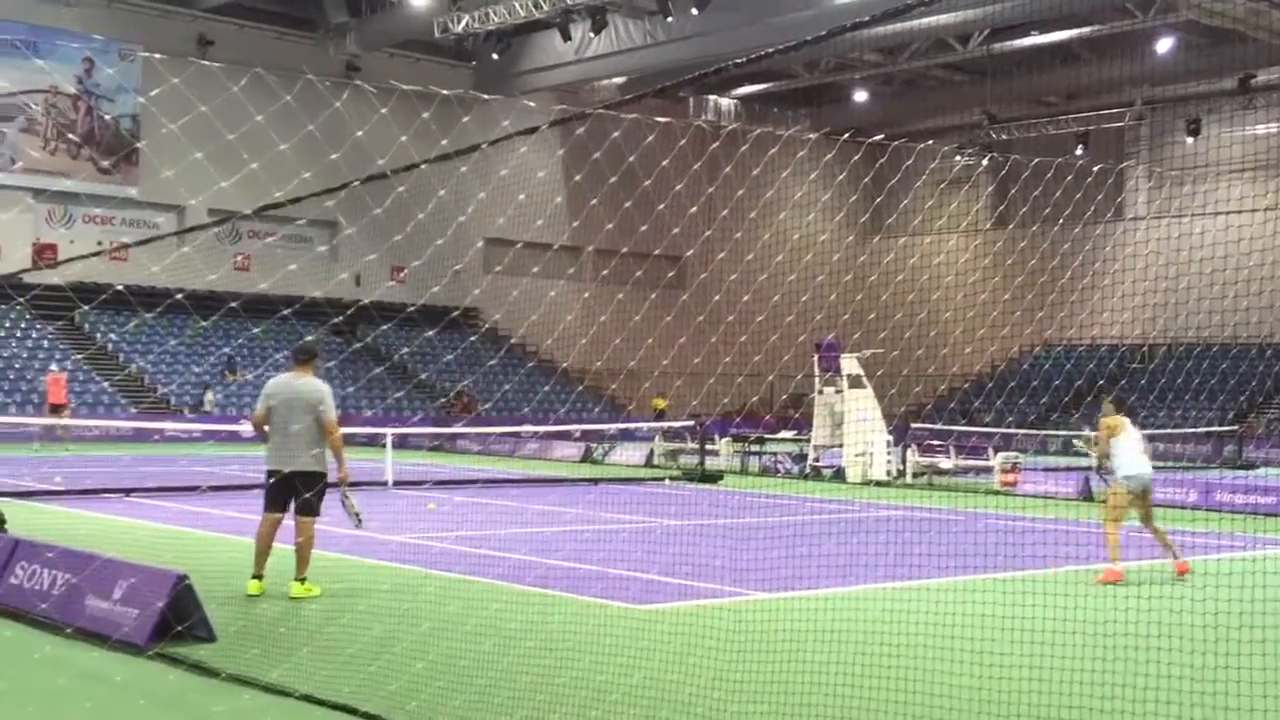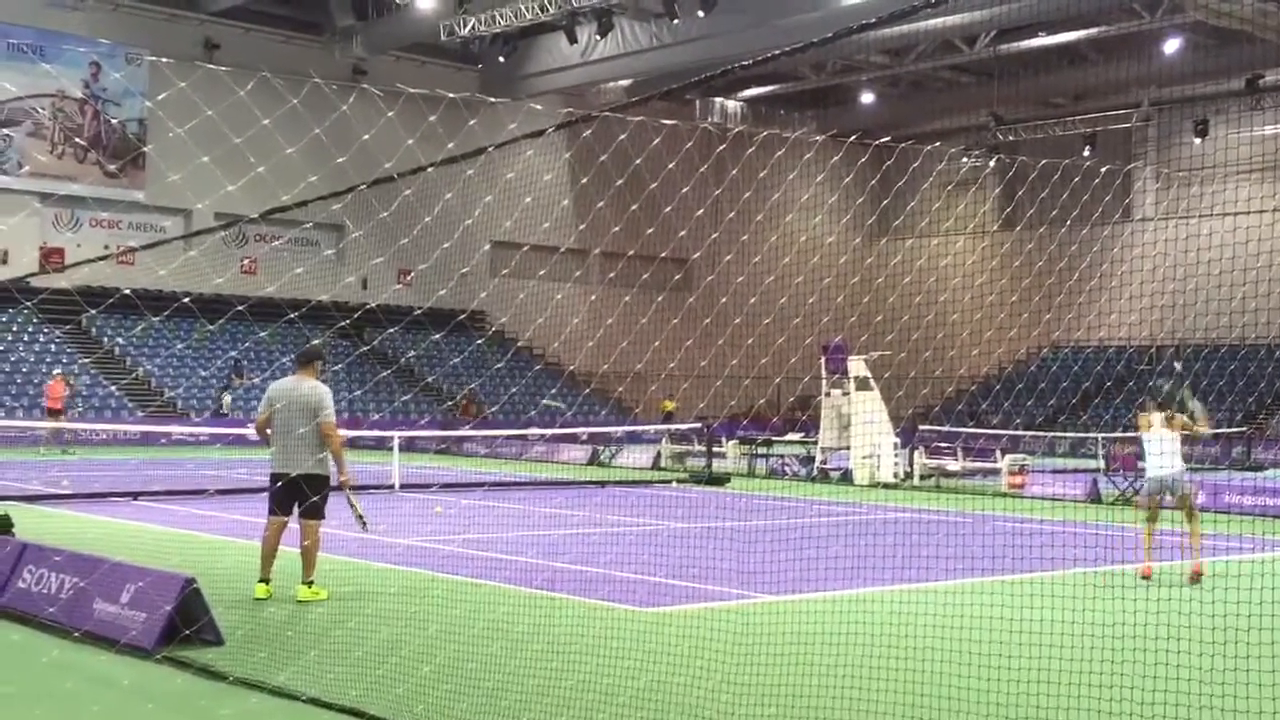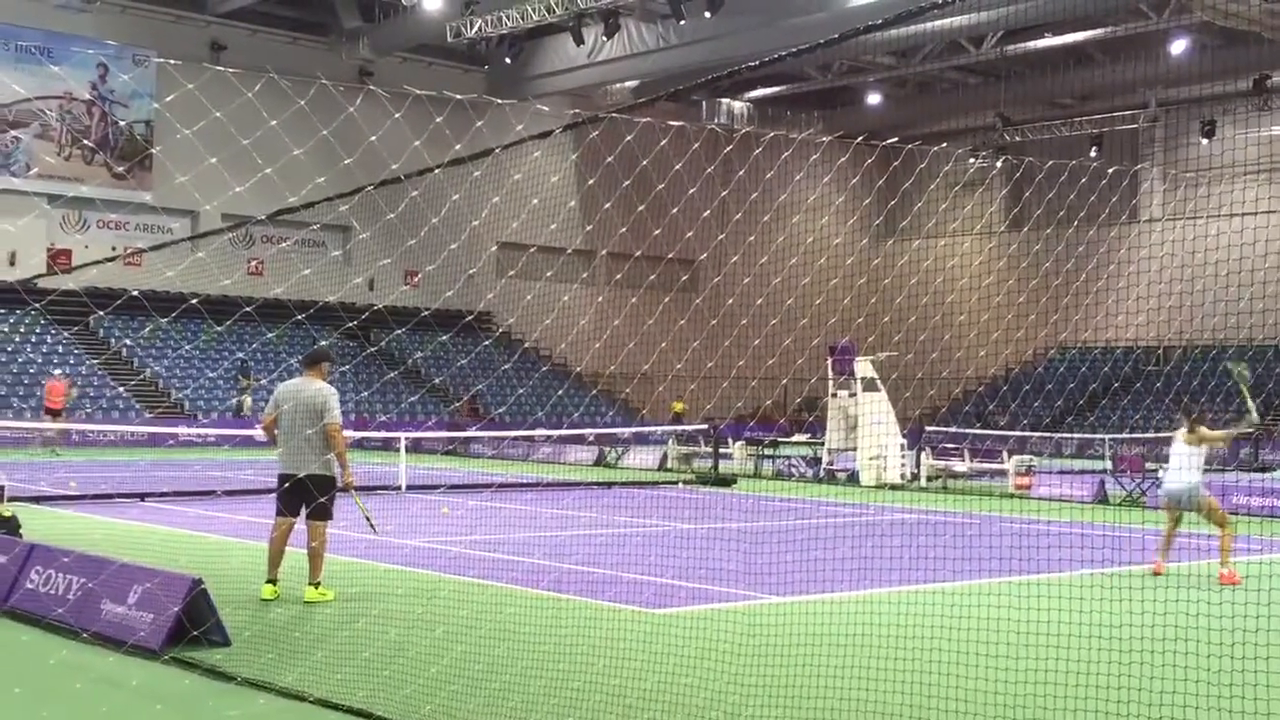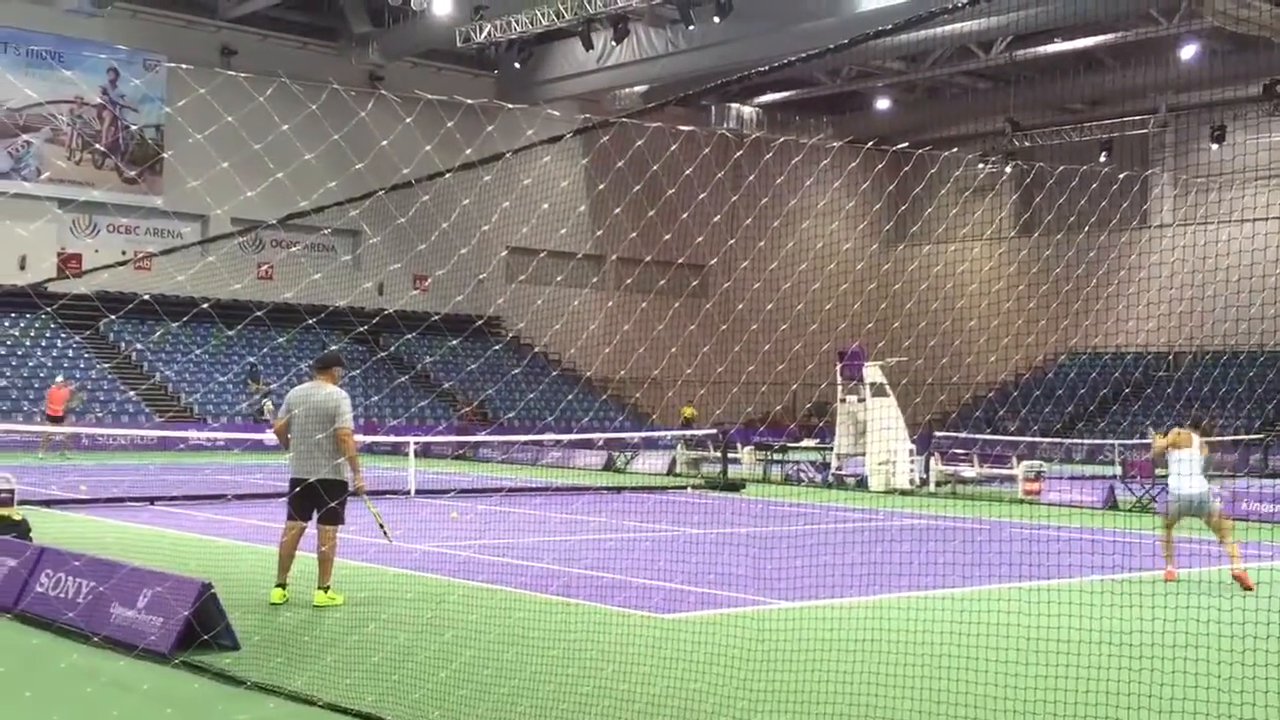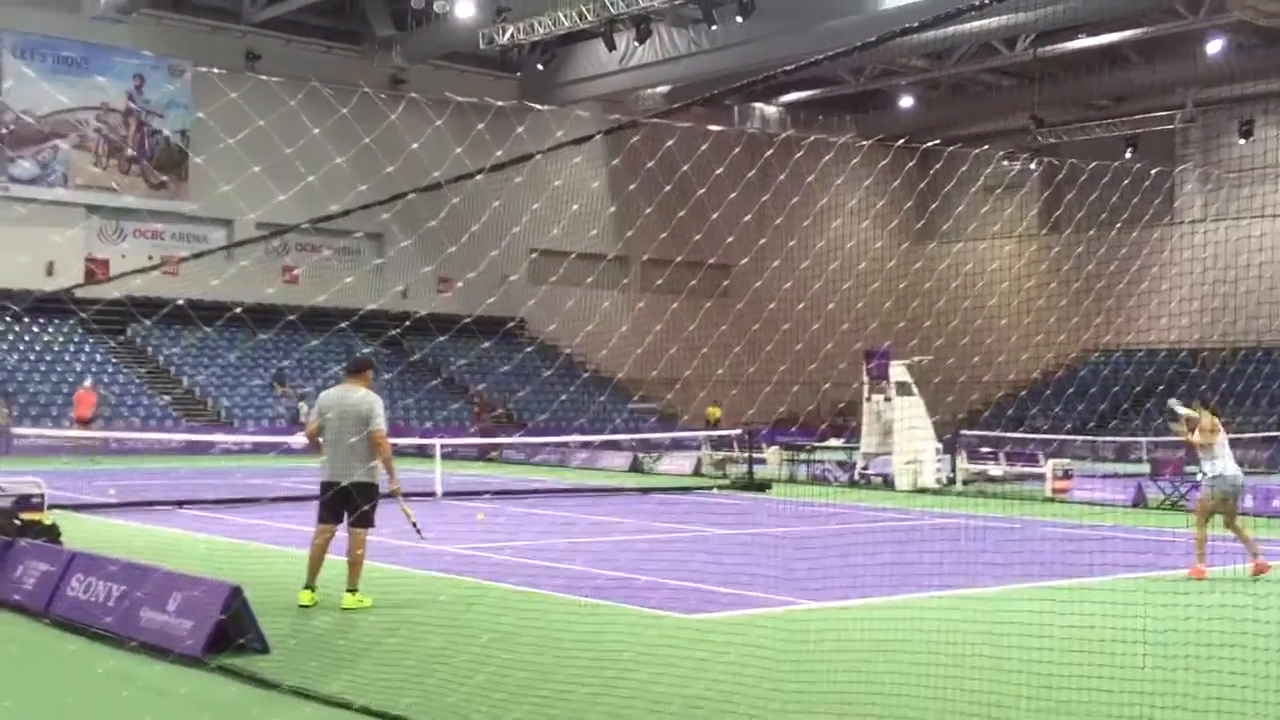
dt=0.3s
person 1, frame 1
left shoulder: (272, 384)
right shoulder: (320, 388)
left elbow: (257, 421)
right elbow: (331, 430)
right wrist: (341, 465)
left hip: (277, 464)
right hip: (310, 466)
left knee: (270, 519)
right knee: (305, 523)
left ankle: (256, 578)
right ankle: (300, 582)
person 1, frame 2
left shoulder: (275, 387)
right shoulder: (320, 391)
left elbow: (259, 424)
right elbow: (329, 432)
right wrist: (341, 468)
left hip: (281, 467)
right hip: (313, 469)
left knee: (275, 522)
right knee: (310, 526)
left ankle: (263, 583)
right ankle: (307, 586)
person 1, frame 3
left shoulder: (283, 389)
right shoulder: (327, 392)
left elbow: (267, 425)
right elbow: (334, 433)
right wrist: (345, 469)
left hip: (288, 468)
right hip: (320, 470)
left knee: (282, 523)
right knee: (317, 527)
left ankle: (271, 583)
right ankle: (314, 586)
person 1, frame 4
left shoulder: (295, 393)
right shoulder: (339, 396)
left elbow: (279, 429)
right elbow: (345, 437)
right wrist: (357, 473)
left hip: (300, 472)
right hip: (331, 474)
left knee: (293, 527)
right knee: (327, 531)
left ankle: (280, 587)
right ankle: (323, 591)
person 1, frame 5
left shoulder: (325, 397)
right shoulder: (371, 400)
left elbow: (310, 433)
right elbow: (380, 441)
right wrist: (392, 476)
left hip: (331, 476)
right hip: (362, 478)
left knee: (323, 530)
right knee: (358, 533)
left ankle: (308, 589)
right ankle: (352, 593)
person 2, frame 1
left shoulder: (1106, 422)
right shoulder: (1133, 425)
left elbow: (1101, 454)
right elbow: (1143, 452)
left wrist: (1103, 462)
left hip: (1127, 477)
right hip: (1147, 475)
left knee: (1111, 522)
right knee: (1148, 523)
left ankle: (1114, 567)
right ankle: (1178, 561)
person 2, frame 2
left shoulder: (1143, 419)
right shoulder: (1178, 418)
right elbow: (1204, 432)
right wrist: (1202, 423)
left hip: (1153, 477)
right hip: (1177, 475)
left knee: (1150, 521)
right knee: (1192, 520)
left ankle: (1146, 565)
right ankle: (1196, 563)
person 2, frame 3
left shoulder: (1178, 433)
right shoulder: (1199, 431)
right elbow: (1216, 436)
left wrist: (1220, 442)
right wrist: (1244, 426)
left hip: (1169, 490)
right hip: (1192, 489)
left knee: (1173, 522)
right knee: (1226, 525)
left ankle: (1160, 562)
right ankle: (1225, 571)
person 2, frame 4
left shoulder: (1177, 433)
right shoulder: (1202, 445)
left elbow: (1156, 451)
left wrist: (1156, 440)
left hip: (1178, 496)
right hip: (1202, 495)
left knee: (1167, 527)
right knee: (1226, 535)
left ankle: (1170, 570)
right ankle: (1238, 568)
person 2, frame 5
left shoulder: (1206, 420)
right shoulder: (1203, 420)
left elbow: (1205, 446)
left wrist: (1185, 434)
left hip: (1223, 479)
right hip: (1233, 478)
left knee: (1201, 520)
right knee: (1231, 524)
left ankle: (1201, 566)
right ankle: (1259, 560)
